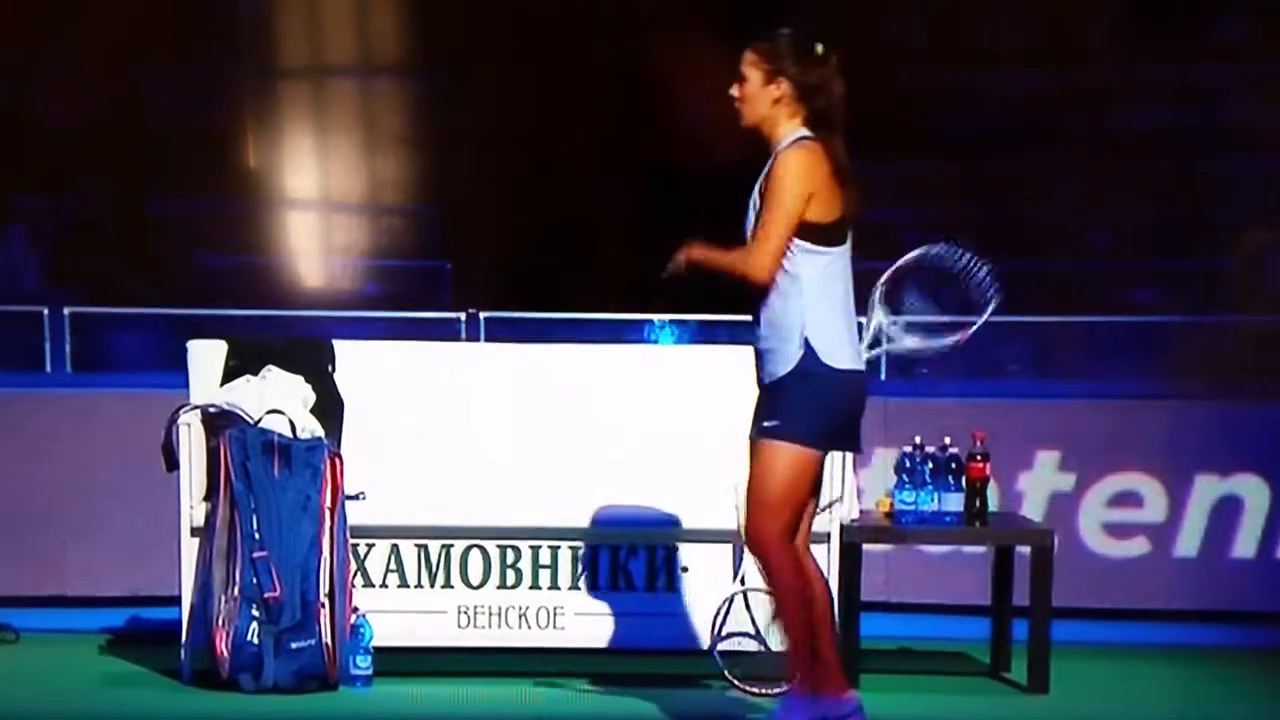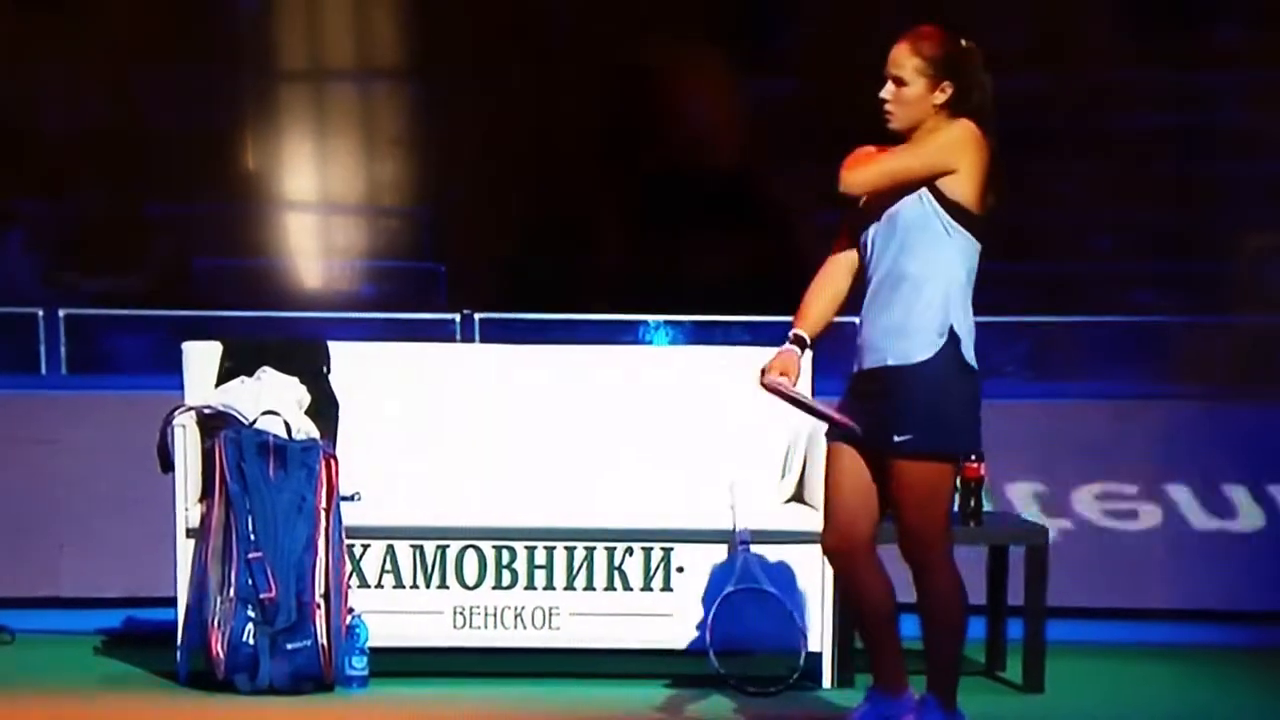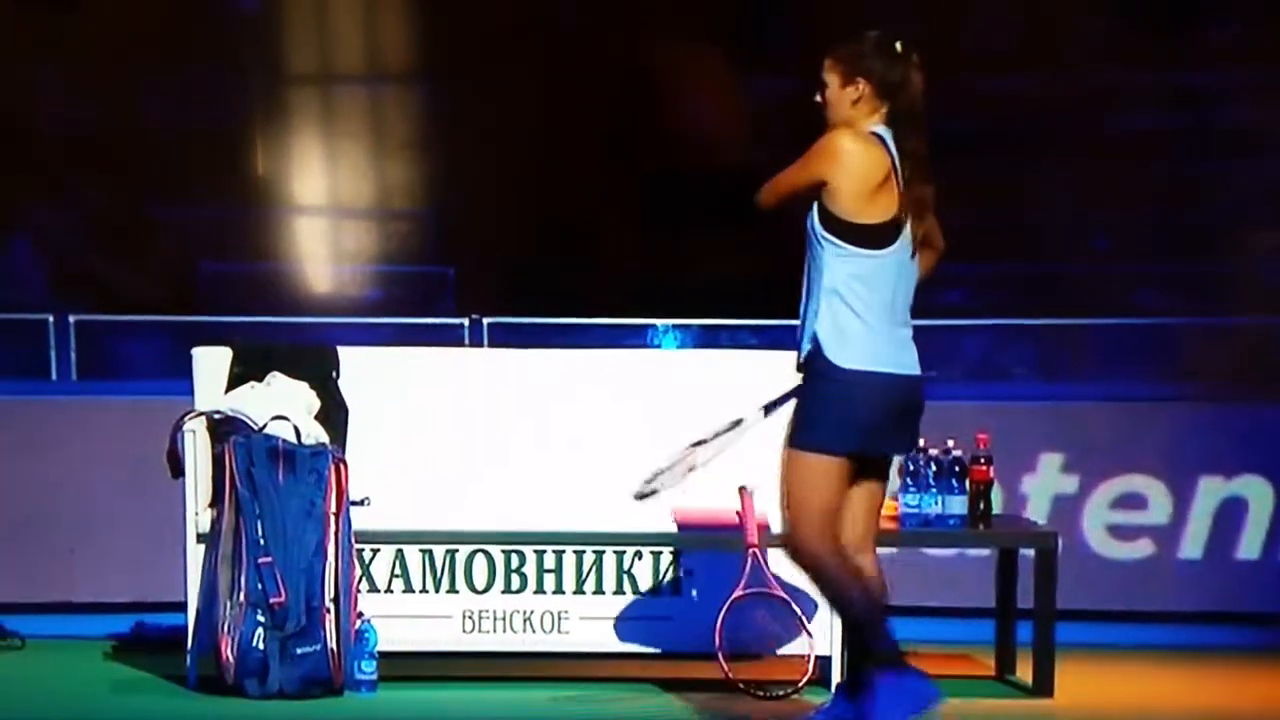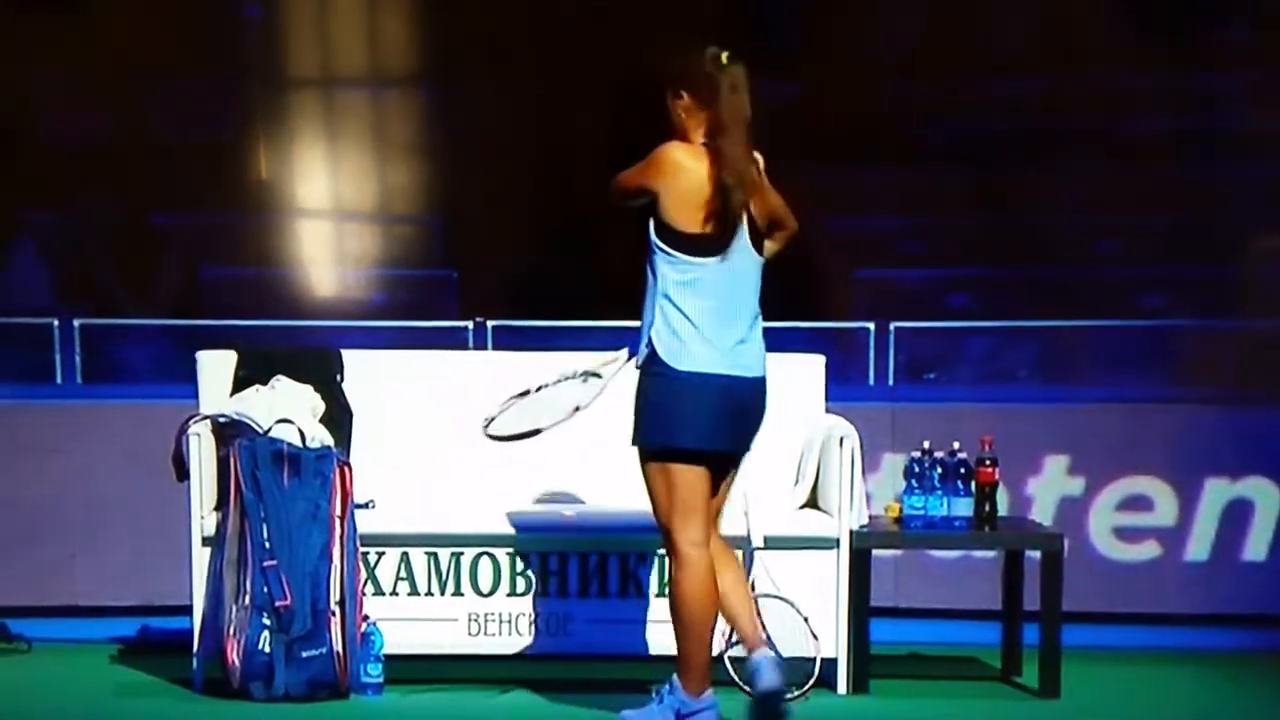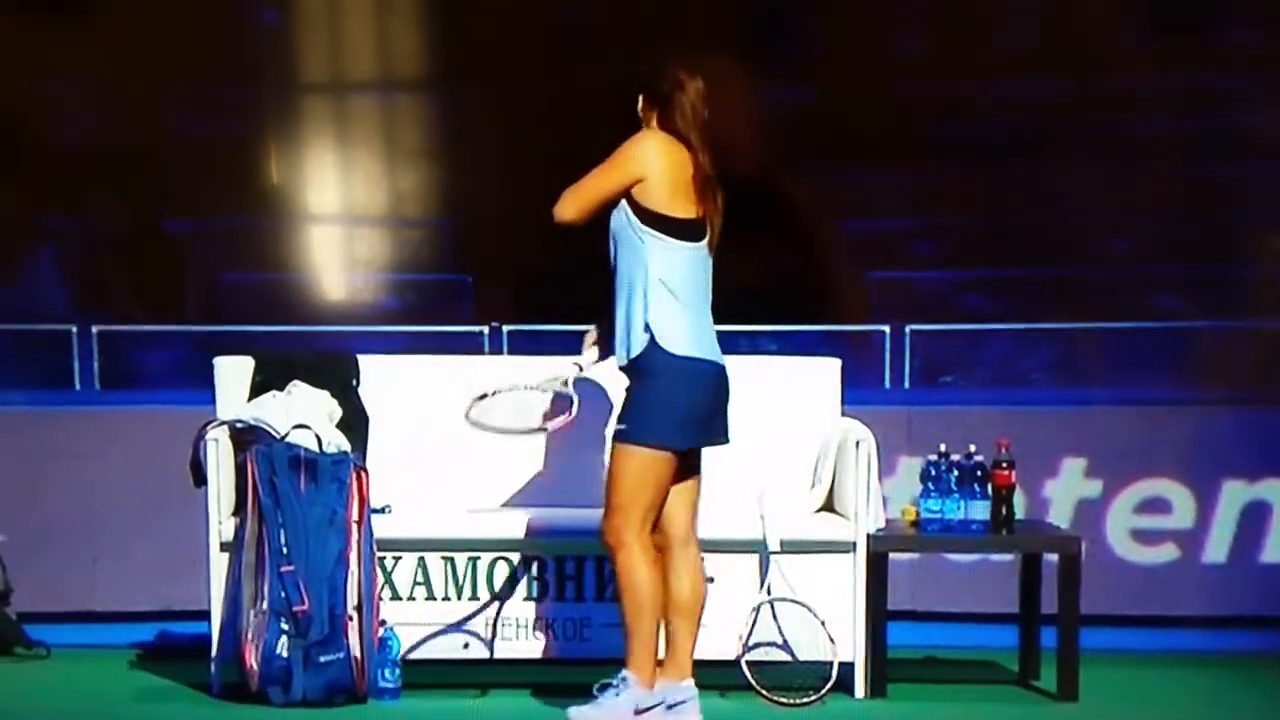
dt=1s
person 1, frame 1
left shoulder: (797, 160)
right shoulder: (796, 159)
left elbow: (761, 267)
left wrist: (696, 253)
left hip: (812, 375)
right hip: (797, 373)
left knee: (770, 535)
right knee: (786, 544)
person 1, frame 2
left shoulder: (962, 140)
right shoulder: (887, 171)
left elbow: (852, 181)
right elbow: (841, 264)
left wrist: (861, 158)
right wrist: (795, 342)
left hip: (931, 376)
right hip: (874, 377)
left knee: (926, 552)
right knee: (843, 540)
person 1, frame 3
left shoulder: (844, 148)
right shoulder: (903, 162)
left elbow: (767, 196)
right elbow: (931, 247)
left hip: (845, 376)
right hip: (891, 377)
left knee: (808, 537)
right knee: (851, 544)
person 1, frame 4
left shoulder: (676, 160)
right shoulder: (749, 173)
left elbow: (618, 187)
right elbow: (784, 229)
left hip: (683, 379)
right hip: (743, 381)
left knee: (686, 541)
right knee: (709, 535)
right ankle: (760, 657)
person 1, frame 5
left shoulder: (650, 149)
right shoulder: (694, 175)
left elbow: (566, 210)
left wrist: (613, 182)
right wrist: (616, 329)
left hip: (669, 369)
right hip: (690, 369)
left knee: (625, 532)
right knee: (674, 536)
